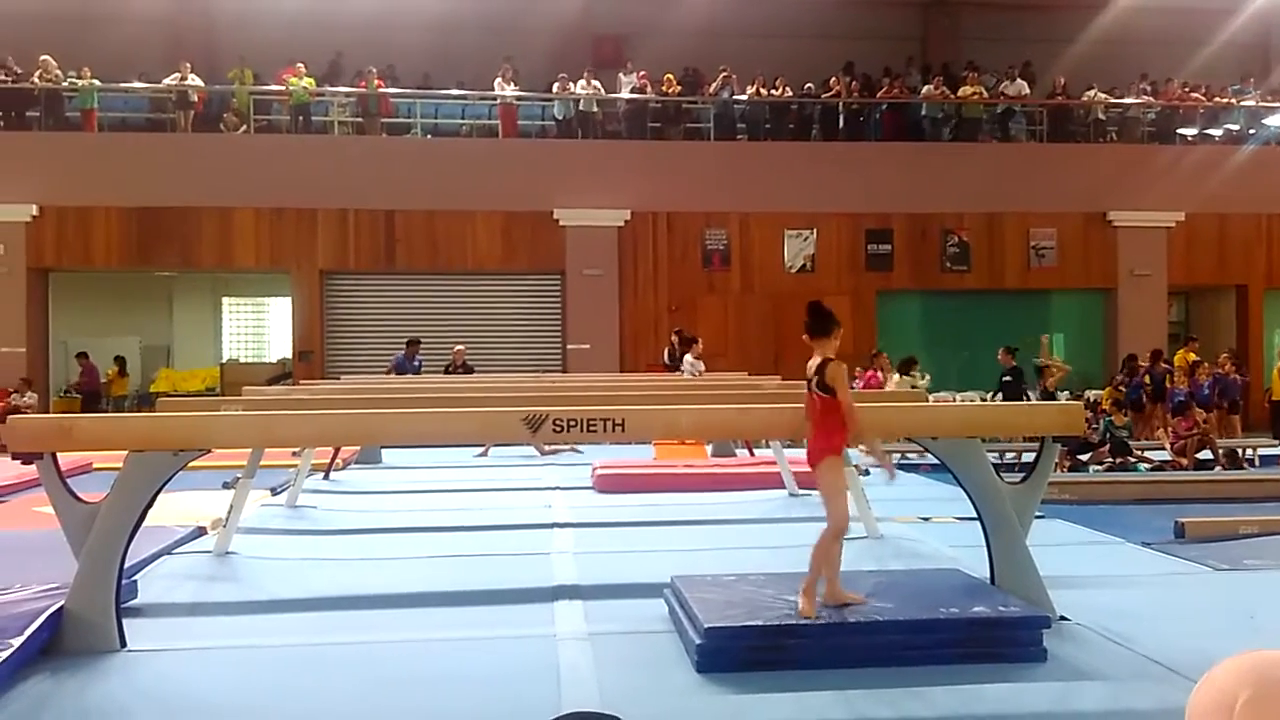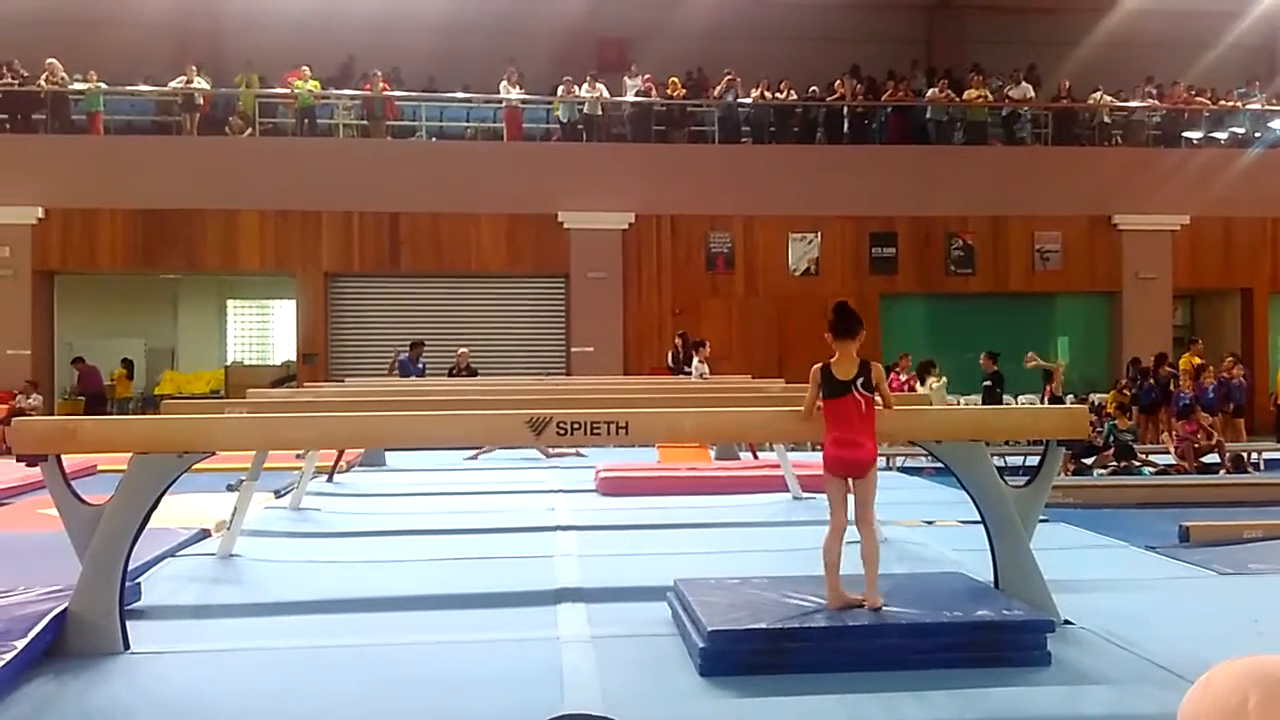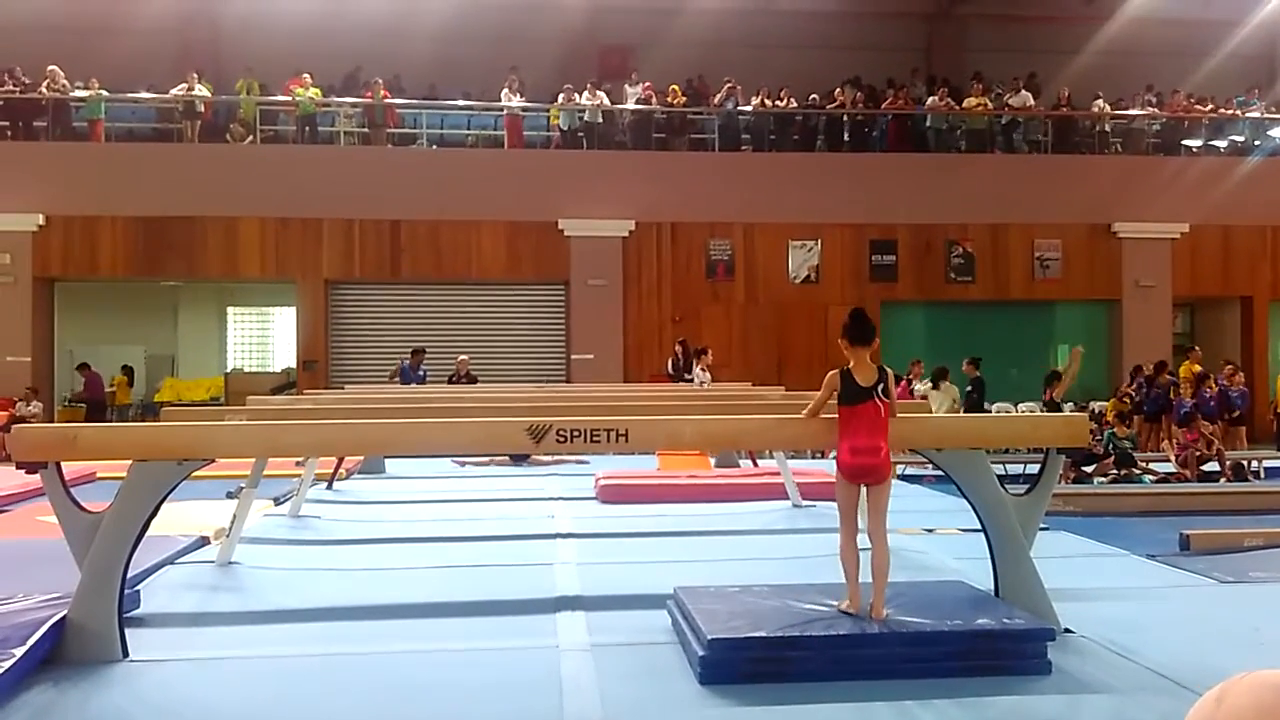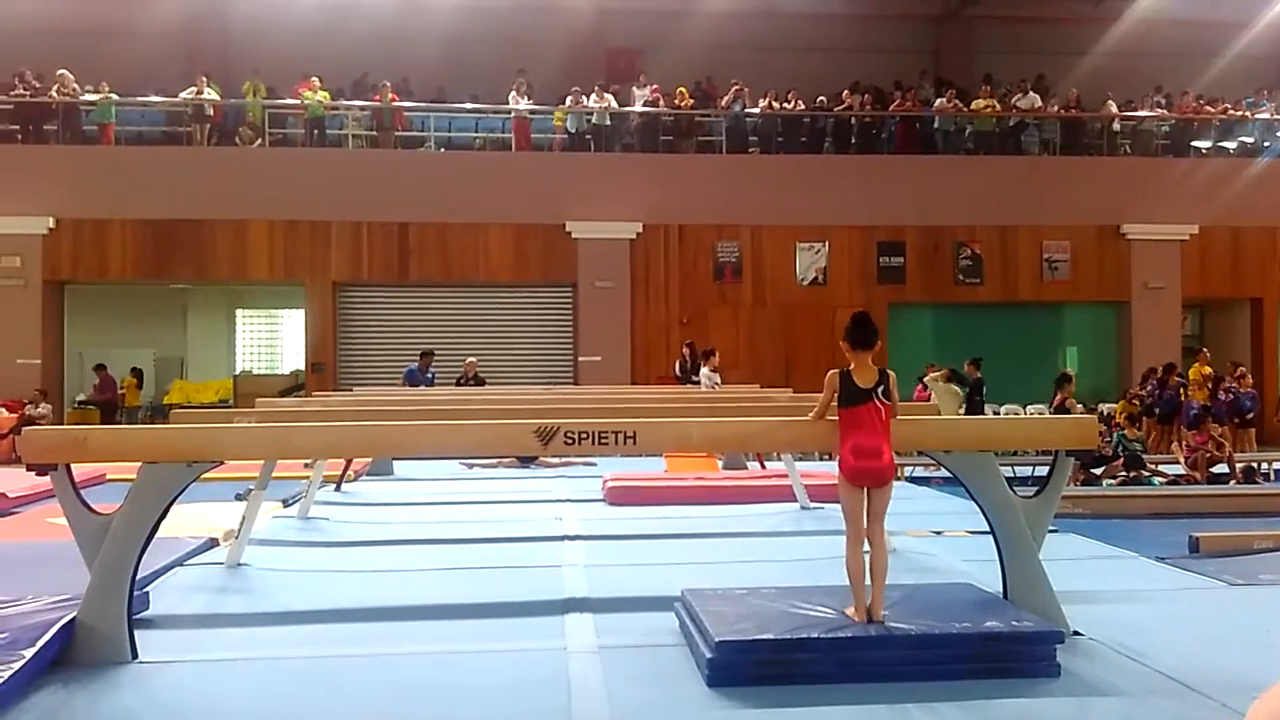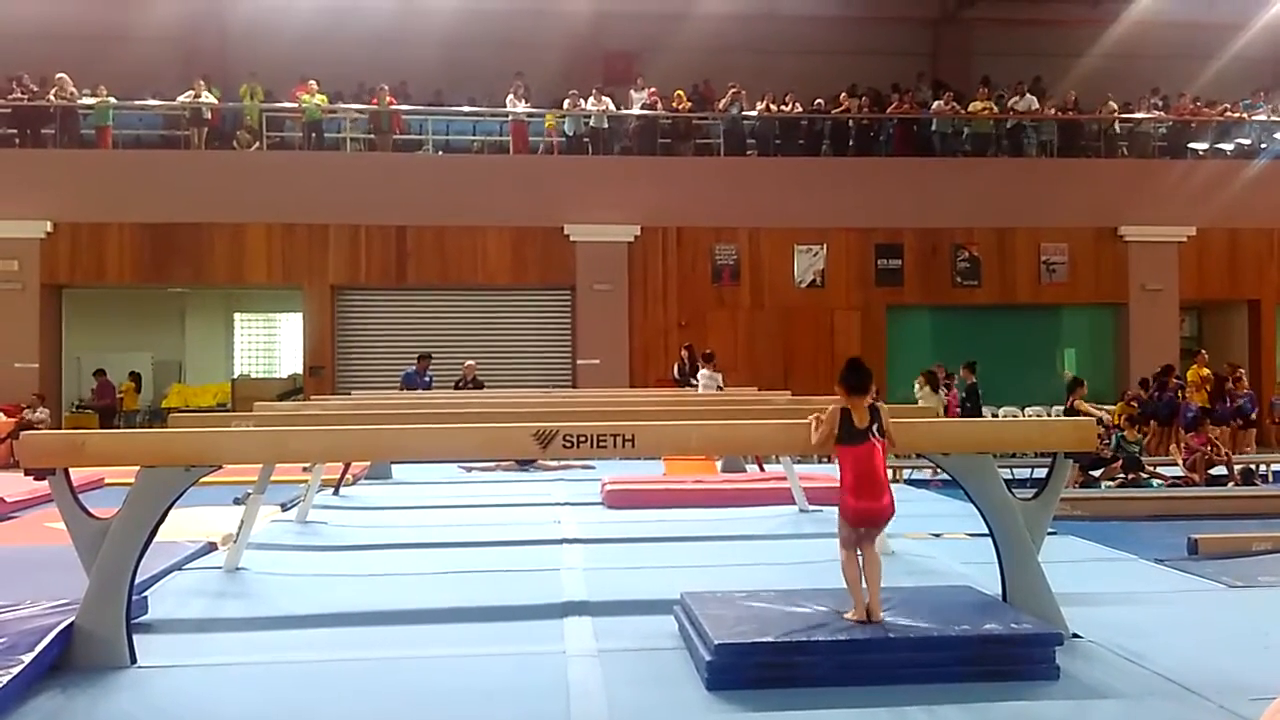
dt=0.4s
person 1, frame 1
left shoulder: (811, 366)
right shoulder: (836, 368)
right elbow: (850, 416)
right wrist: (879, 452)
left hip: (822, 449)
right hip: (827, 452)
left knee: (840, 522)
right knee: (837, 524)
left ankle: (832, 589)
right ankle: (808, 591)
person 1, frame 2
left shoulder: (819, 371)
right shoulder: (874, 370)
left elbow: (808, 412)
right elbow: (889, 404)
left hip: (833, 455)
right hip: (863, 455)
left knee: (837, 523)
right knee: (866, 523)
left ankle: (835, 592)
right ankle: (872, 593)
person 1, frame 3
left shoulder: (836, 378)
right shoulder: (887, 376)
left elbow: (812, 412)
left wrist: (806, 411)
left hip: (849, 462)
right hip: (879, 462)
left knee: (848, 530)
right knee: (878, 532)
left ankle: (853, 599)
right ankle: (878, 604)
person 1, frame 4
left shoulder: (836, 378)
right shoulder: (889, 378)
left elbow: (817, 416)
left wrist: (814, 414)
left hip: (852, 466)
right hip: (882, 465)
left knee: (854, 538)
right knee: (877, 534)
left ankle: (860, 608)
right ankle: (877, 605)
person 1, frame 5
left shoulder: (837, 413)
right shoulder: (880, 411)
left elbow: (817, 443)
left wrist: (814, 422)
left hip: (853, 503)
right hip: (883, 504)
left knee: (848, 548)
right knee: (868, 546)
left ankle: (859, 608)
right ankle: (875, 607)
